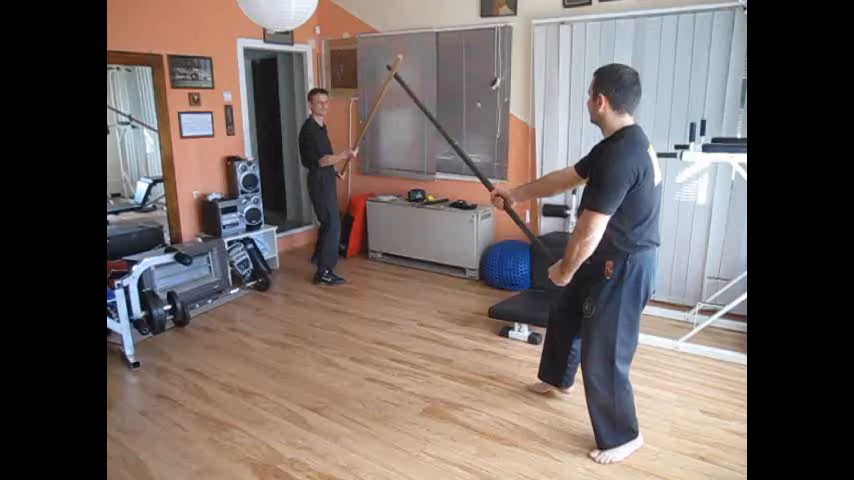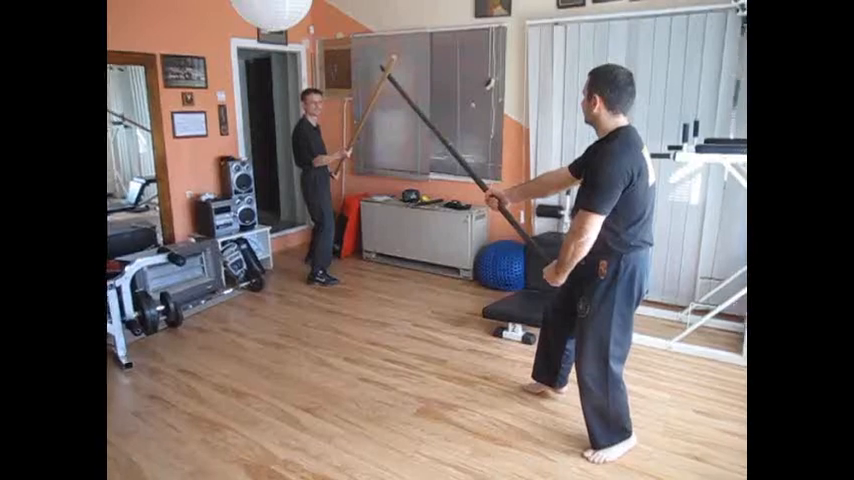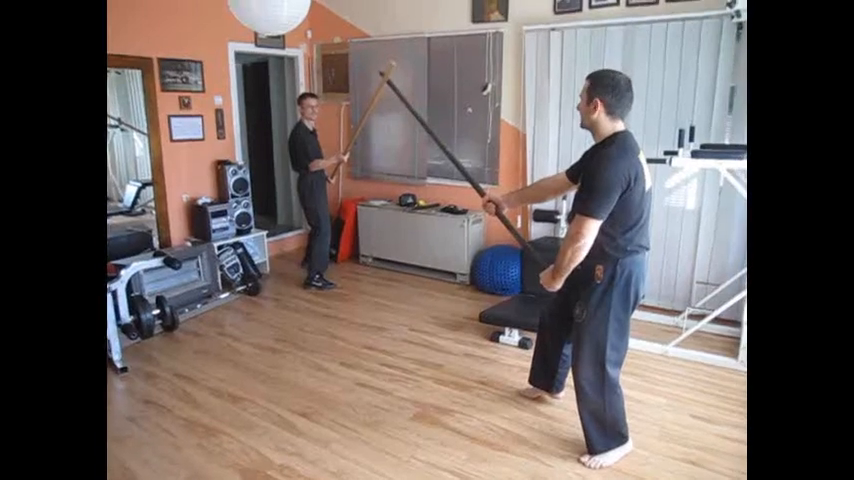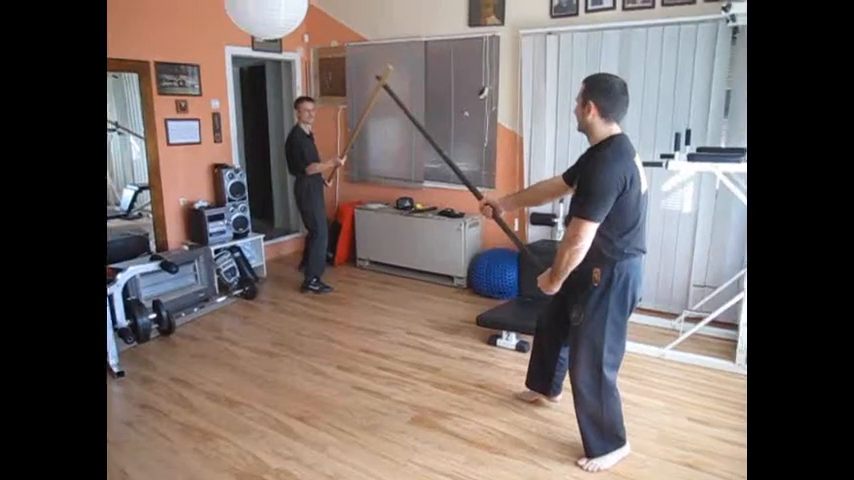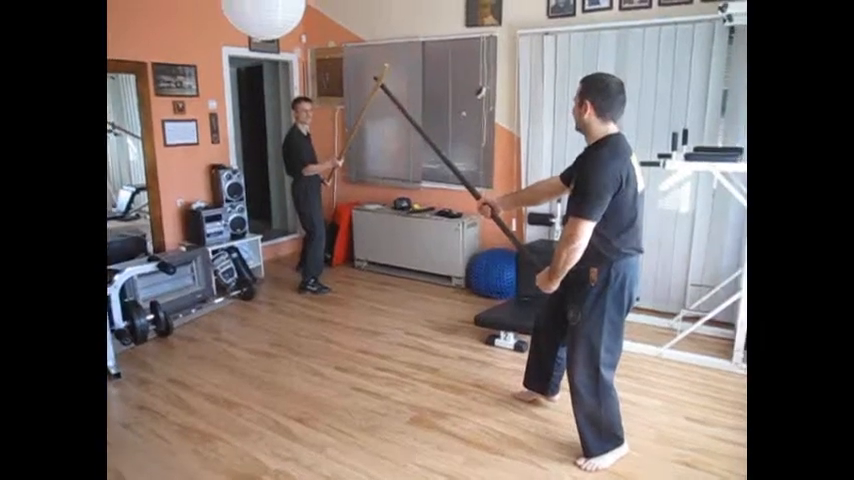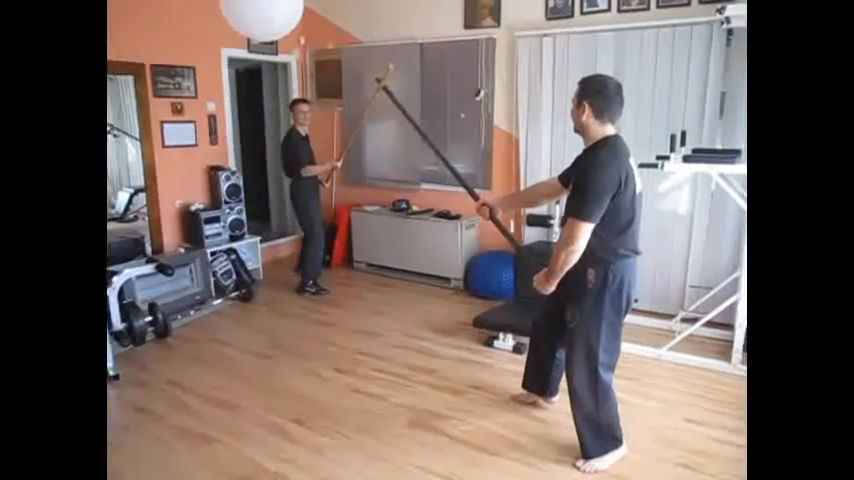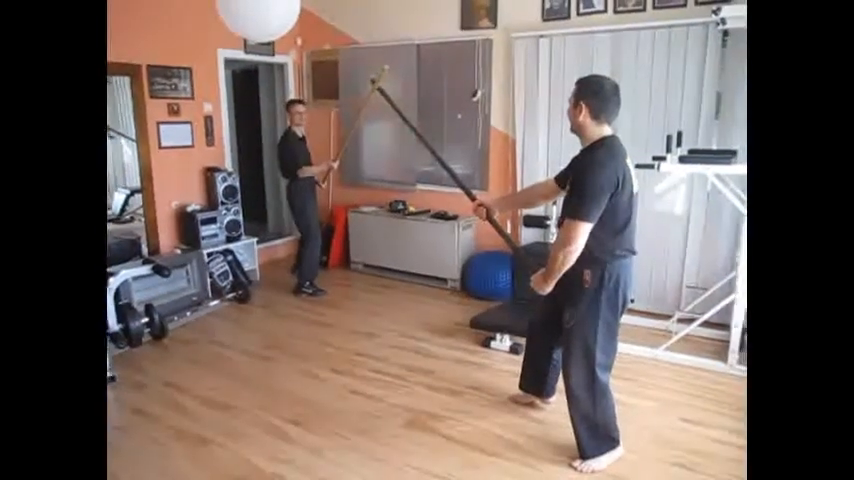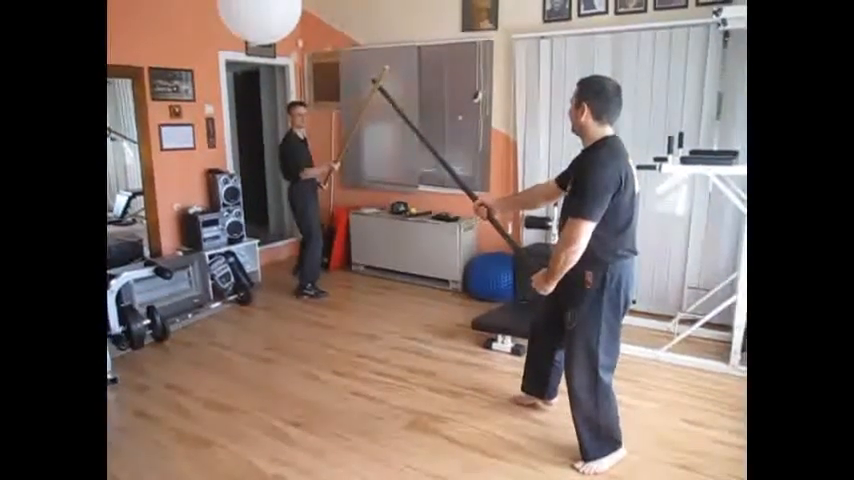
dt=0.3s
person 1, frame 1
left shoulder: (620, 155)
right shoulder: (621, 143)
left elbow: (589, 230)
right elbow: (567, 177)
left wrist: (564, 269)
right wrist: (517, 194)
left hip: (623, 266)
right hip: (609, 258)
left knee: (603, 354)
right knee: (564, 315)
left ankle: (621, 436)
right ankle: (557, 379)
person 1, frame 2
left shoulder: (614, 156)
right shoulder: (615, 144)
left elbow: (584, 231)
right elbow: (561, 178)
left wrist: (559, 270)
right wrist: (511, 195)
left hip: (617, 267)
right hip: (603, 259)
left knee: (597, 354)
right knee: (558, 316)
left ankle: (615, 436)
right ankle: (551, 379)
person 1, frame 3
left shoulder: (611, 161)
right shoulder: (610, 149)
left elbow: (581, 235)
right elbow: (558, 183)
left wrist: (556, 275)
right wrist: (508, 200)
left hip: (613, 271)
right hip: (599, 263)
left knee: (594, 359)
right knee: (555, 321)
left ankle: (612, 441)
right ankle: (548, 383)
person 1, frame 4
left shoulder: (607, 163)
right shoulder: (606, 152)
left elbow: (578, 238)
right elbow: (555, 186)
left wrist: (554, 278)
right wrist: (505, 202)
left hip: (610, 274)
right hip: (596, 267)
left knee: (590, 362)
right knee: (552, 324)
left ankle: (609, 444)
right ankle: (545, 387)
person 1, frame 5
left shoulder: (603, 162)
right shoulder: (606, 151)
left elbow: (575, 237)
right elbow: (553, 186)
left wrist: (552, 276)
right wrist: (503, 202)
left hip: (607, 273)
right hip: (593, 266)
left knee: (589, 361)
right knee: (549, 324)
left ankle: (607, 444)
right ankle: (543, 387)
person 1, frame 6
left shoulder: (602, 163)
right shoulder: (603, 152)
left elbow: (574, 239)
right elbow: (551, 188)
left wrist: (550, 277)
right wrist: (501, 203)
left hip: (604, 275)
right hip: (590, 268)
left knee: (587, 362)
right knee: (548, 326)
left ankle: (605, 445)
right ankle: (541, 389)
person 1, frame 7
left shoulder: (600, 164)
right shoulder: (597, 154)
left elbow: (572, 240)
right elbow: (548, 189)
left wrist: (547, 278)
right wrist: (498, 204)
left hip: (600, 275)
right hip: (586, 269)
left knee: (584, 363)
right knee: (544, 327)
left ankle: (602, 446)
right ankle: (538, 389)
person 1, frame 8
left shoulder: (602, 164)
right shoulder: (597, 155)
left elbow: (574, 239)
right elbow: (549, 191)
left wrist: (549, 278)
right wrist: (499, 204)
left hip: (602, 276)
right hip: (586, 270)
left knee: (587, 364)
right knee: (546, 329)
left ankle: (604, 447)
right ankle: (540, 391)
person 2, frame 1
left shoulder: (320, 126)
right shoulder: (309, 129)
right elbow: (321, 160)
left wrist: (334, 168)
right wrist: (345, 155)
left hip: (326, 178)
right hip: (319, 180)
left knee: (327, 221)
right knee: (332, 224)
left ankle: (319, 255)
right ankle: (323, 272)
person 2, frame 2
left shoulder: (313, 126)
right shoulder: (303, 129)
right elbow: (315, 160)
left wrist: (328, 168)
right wrist: (338, 156)
left hip: (319, 178)
right hip: (313, 180)
left knee: (321, 221)
right knee: (326, 224)
left ankle: (313, 255)
right ankle: (317, 272)
person 2, frame 3
left shoulder: (310, 130)
right shoulder: (299, 133)
right elbow: (311, 165)
left wrist: (324, 172)
right wrist: (335, 160)
left hip: (316, 183)
right hip: (309, 184)
left knee: (318, 226)
right knee: (323, 229)
left ankle: (310, 259)
right ankle: (314, 276)
person 2, frame 4
left shoulder: (307, 134)
right shoulder: (296, 137)
right elbow: (308, 168)
left wrist: (321, 176)
right wrist: (332, 163)
left hip: (313, 186)
right hip: (306, 188)
left knee: (315, 229)
right knee: (320, 232)
left ankle: (306, 263)
right ankle: (311, 280)
person 2, frame 5
left shoulder: (305, 134)
right shoulder: (294, 138)
right elbow: (305, 169)
left wrist: (320, 174)
right wrist: (329, 165)
left hip: (311, 187)
right hip: (304, 189)
left knee: (313, 230)
right knee: (317, 233)
left ankle: (304, 264)
right ankle: (309, 281)
person 2, frame 6
left shoulder: (303, 136)
right shoulder: (292, 139)
right elbow: (303, 170)
left wrist: (318, 176)
right wrist: (328, 166)
left hip: (309, 188)
right hip: (302, 190)
left knee: (311, 232)
right knee: (316, 235)
left ankle: (303, 265)
right ankle: (308, 282)
person 2, frame 7
left shoulder: (300, 137)
right shoulder: (288, 140)
right elbow: (300, 171)
left wrist: (315, 176)
right wrist: (324, 167)
left hip: (306, 190)
right hip: (299, 191)
left knee: (308, 233)
right knee: (313, 236)
left ankle: (300, 266)
right ankle: (304, 283)
person 2, frame 8
left shoulder: (301, 139)
right shoulder: (290, 142)
right elbow: (302, 173)
left wrist: (317, 178)
right wrist: (326, 168)
left hip: (307, 191)
right hip: (300, 193)
left knee: (309, 235)
right knee: (314, 238)
left ankle: (301, 269)
right ankle: (306, 285)
